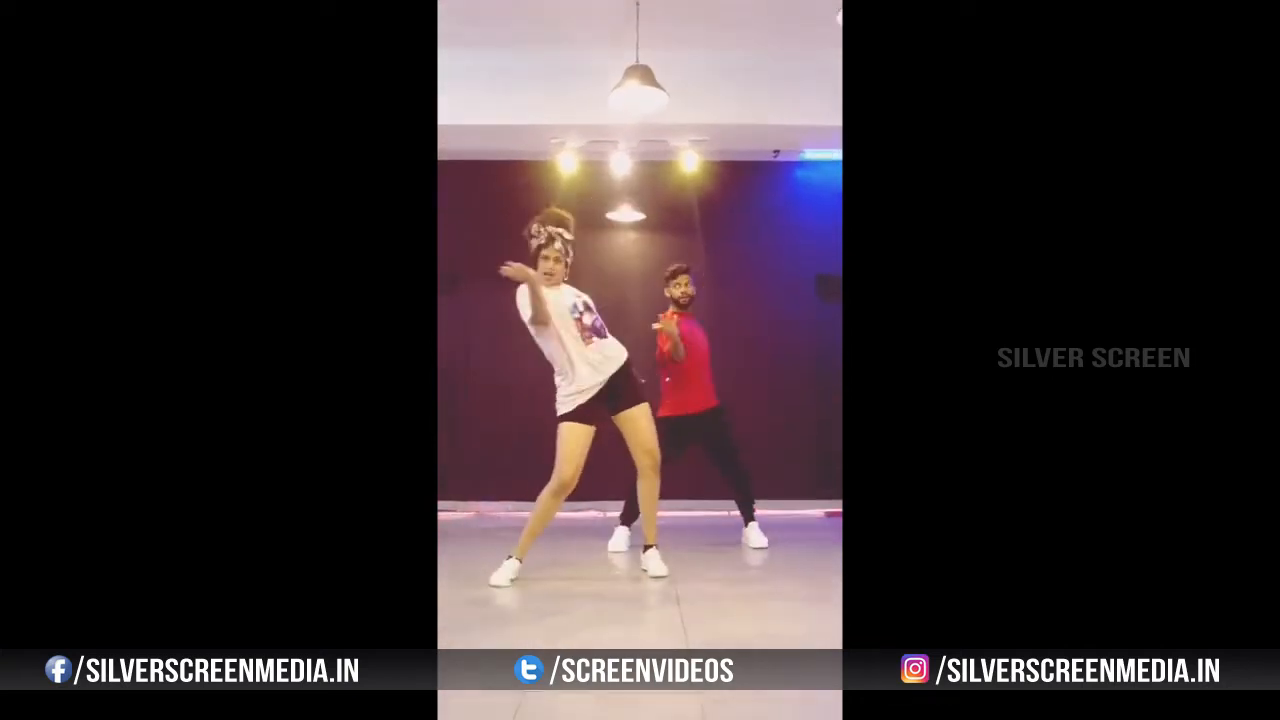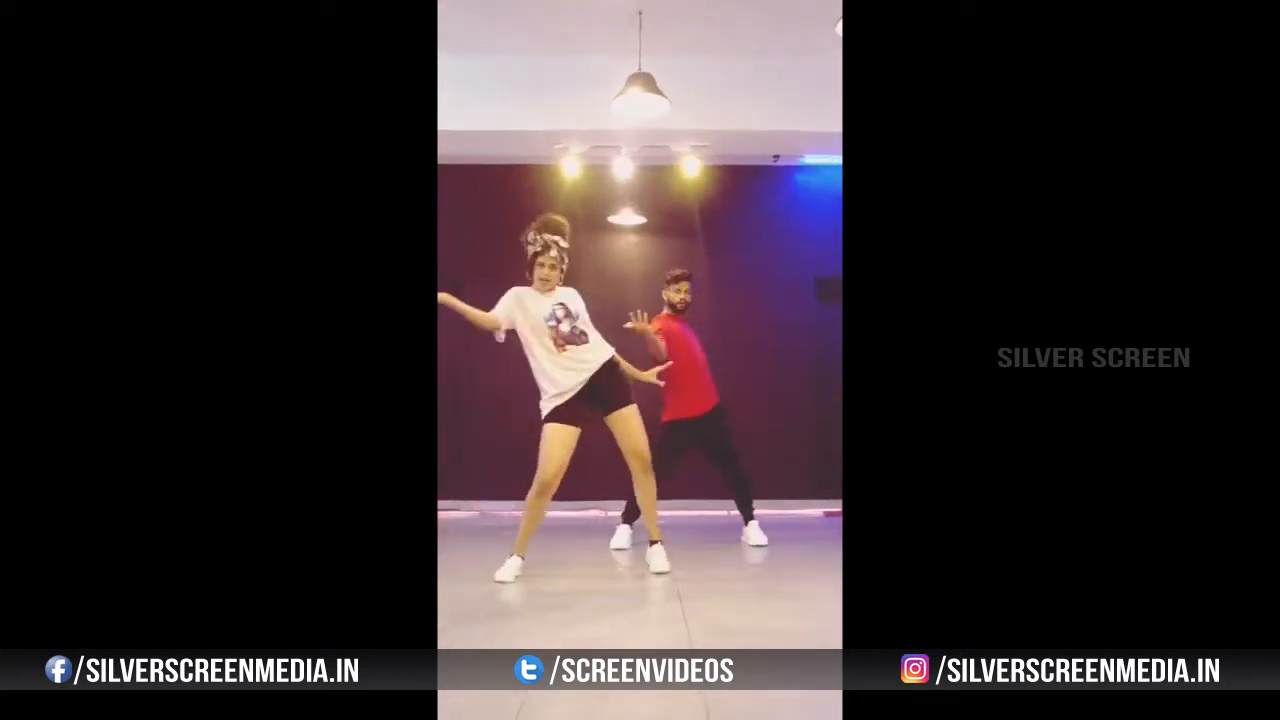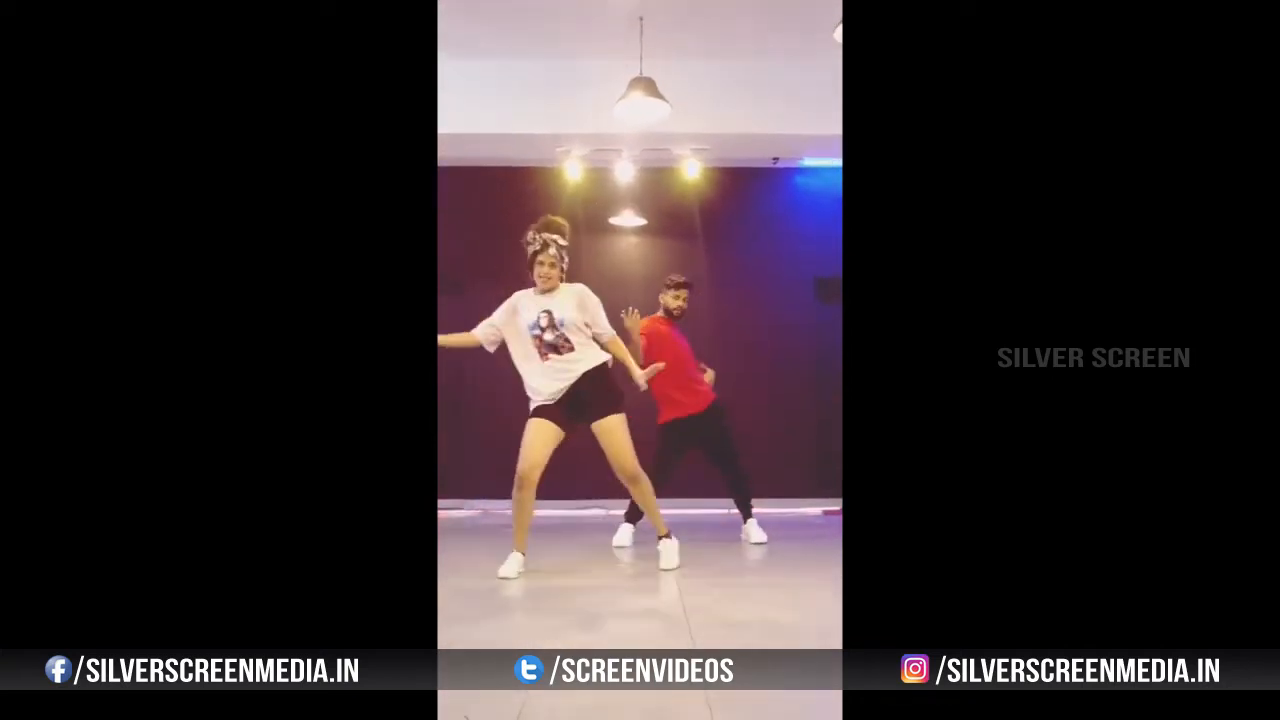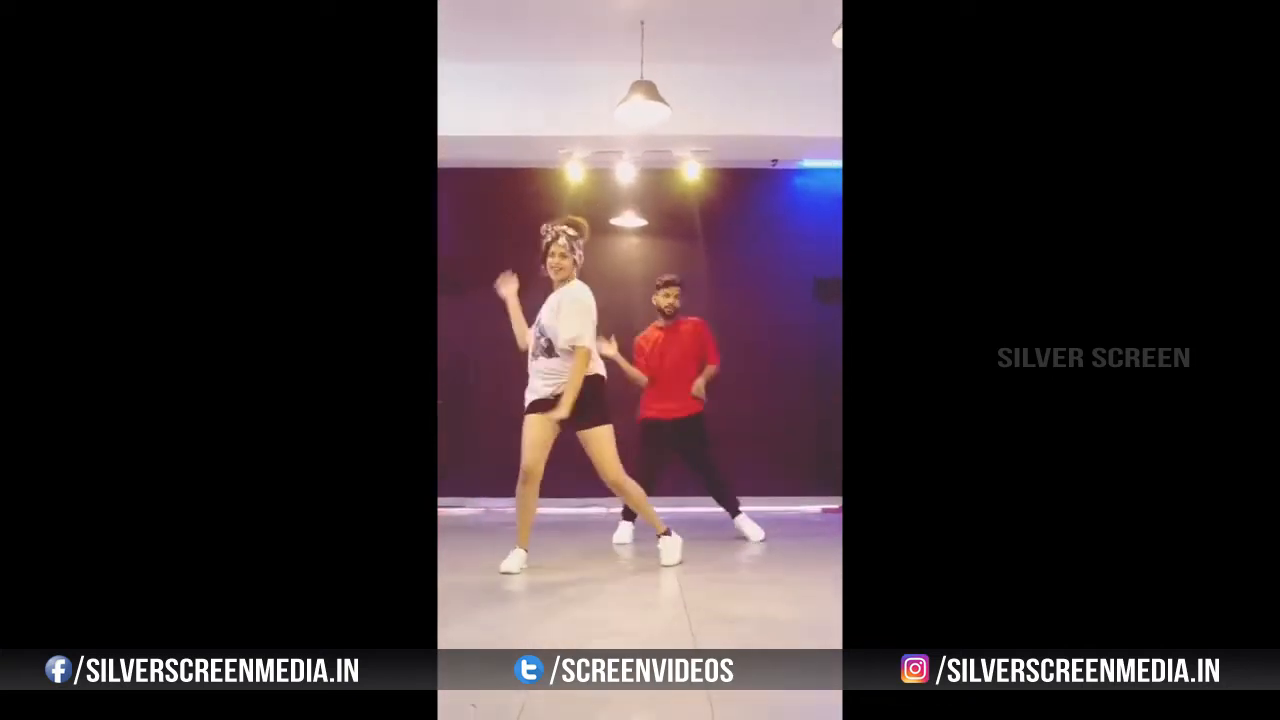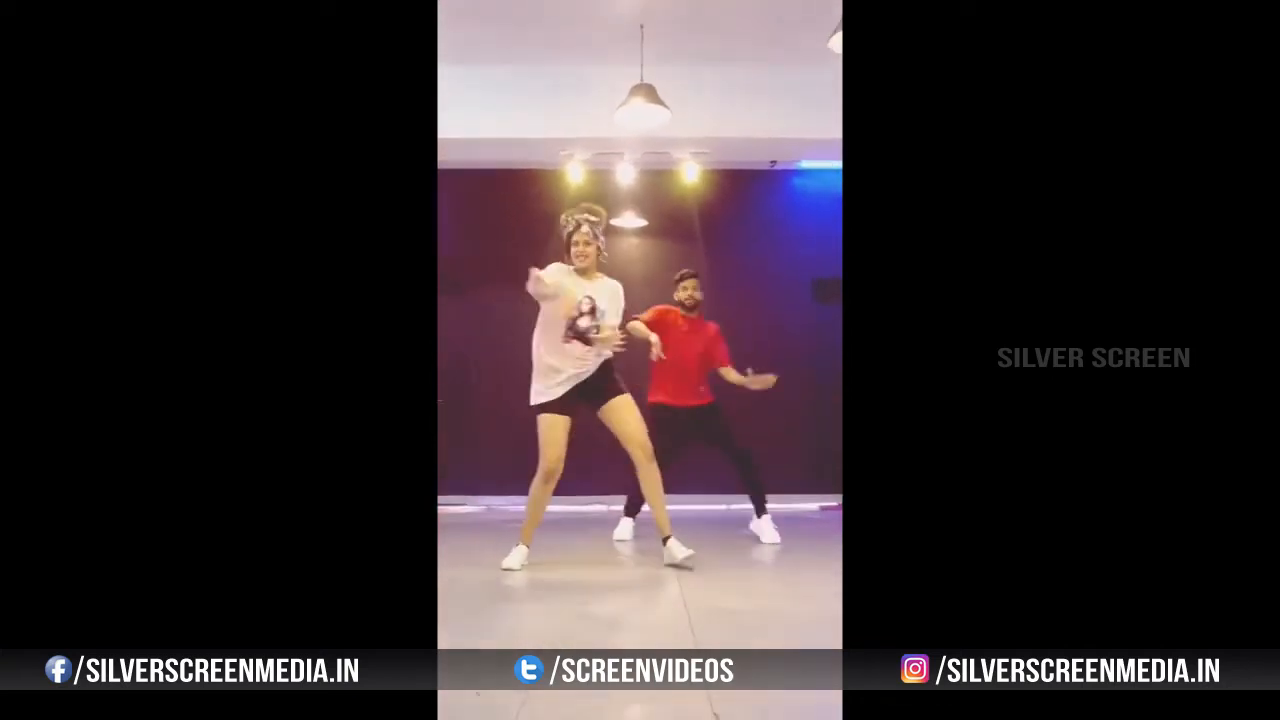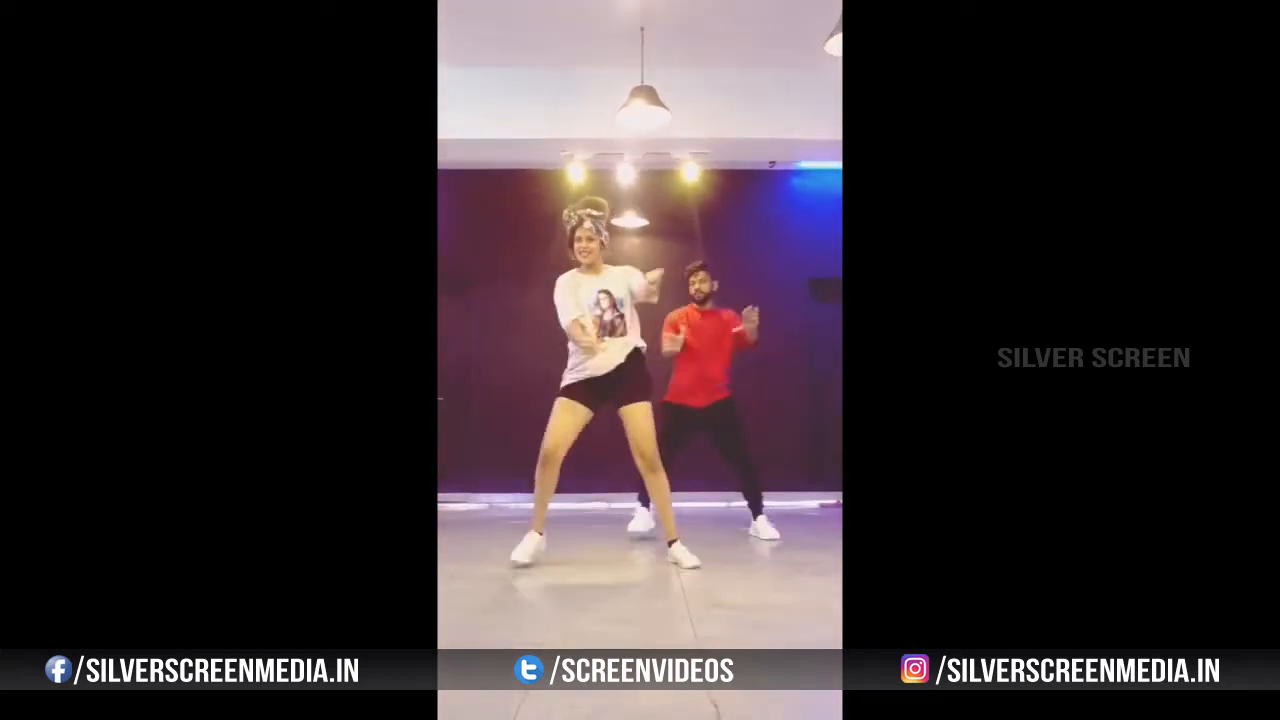
dt=0.2s
person 1, frame 1
left shoulder: (571, 292)
right shoulder: (529, 292)
right elbow: (541, 318)
right wrist: (531, 283)
left hip: (619, 375)
right hip: (580, 391)
left knee: (650, 459)
right knee: (564, 480)
left ankle: (650, 549)
right ankle: (515, 558)
person 1, frame 2
left shoulder: (572, 296)
right shoulder: (518, 297)
right elbow: (492, 322)
left wrist: (638, 372)
right wrist: (448, 301)
left hip: (605, 375)
right hip: (563, 393)
left knee: (641, 460)
right knee: (546, 480)
left ankle: (655, 544)
right ankle: (516, 555)
person 1, frame 3
left shoulder: (578, 294)
right shoulder: (518, 303)
left elbow: (607, 336)
right elbow: (477, 336)
left wrist: (635, 370)
right wrist: (437, 339)
left hip: (593, 383)
right hip: (550, 397)
left knee: (628, 469)
right knee: (525, 474)
left ankle: (665, 537)
right ankle: (518, 552)
person 1, frame 4
left shoulder: (577, 294)
right shoulder: (554, 300)
left elbow: (581, 351)
right elbow: (527, 343)
left wrist: (567, 402)
right wrist: (511, 299)
left hip: (583, 391)
right hip: (542, 393)
left knee: (613, 477)
right knee: (529, 470)
left ankle: (666, 535)
right ankle: (521, 549)
person 1, frame 5
left shoulder: (612, 289)
right shoulder: (557, 273)
left elbow: (609, 338)
right elbow: (536, 286)
left wrist: (608, 336)
right wrist: (564, 296)
left hip: (598, 374)
right hip: (555, 382)
left knee: (643, 448)
right knee: (550, 467)
left ankle: (669, 540)
right ankle: (523, 544)
person 1, frame 6
left shoulder: (625, 274)
right shoulder: (567, 284)
left elbow: (649, 293)
right elbow: (574, 328)
left wrist: (652, 282)
right wrist: (586, 339)
left hip: (628, 369)
right hip: (584, 373)
left knee: (649, 457)
right knee: (550, 451)
left ankle: (674, 542)
right ankle: (536, 533)
person 2, frame 1
left shoulder: (692, 320)
right shoulder: (670, 324)
right elbow: (677, 355)
right wrist: (673, 336)
left hip: (709, 409)
right hip: (676, 414)
left knee: (734, 468)
left ankle: (750, 525)
right ankle: (624, 528)
person 2, frame 2
left shoulder: (683, 325)
right shoulder: (659, 325)
right elbow: (661, 354)
right wrist: (647, 334)
left hip: (709, 410)
right hip: (679, 416)
left knee: (732, 468)
right knee: (655, 472)
left ankle: (750, 524)
right ankle: (625, 526)
person 2, frame 3
left shoulder: (676, 332)
right shoulder: (646, 326)
right elbow: (640, 359)
left wrist: (707, 371)
right wrist: (633, 334)
left hip: (707, 409)
right hip: (675, 416)
left knee: (731, 466)
right knee: (656, 474)
left ankle: (749, 521)
right ankle: (628, 524)
person 2, frame 4
left shoulder: (695, 327)
right shoulder: (643, 340)
left elbow: (713, 361)
right elbow: (644, 381)
left wrist: (703, 379)
right wrist: (616, 357)
left hip: (689, 416)
right hip: (655, 418)
left knee: (706, 470)
right knee: (644, 474)
left ankle: (738, 516)
right ankle: (627, 522)
person 2, frame 5
left shoulder: (711, 331)
right shoulder: (663, 315)
left elbow: (723, 367)
right elbow: (633, 324)
left wrist: (748, 382)
right wrist: (651, 336)
left hip: (701, 405)
right hip: (665, 406)
left knee: (740, 456)
left ankle: (762, 517)
right ankle: (628, 518)
person 2, frame 6
left shoulder: (729, 318)
right shoulder: (678, 317)
left elbow: (748, 341)
right elbow: (668, 349)
left wrist: (751, 326)
right wrist: (674, 345)
left hip: (718, 401)
right hip: (680, 402)
left knee: (740, 458)
right knee: (660, 456)
left ankle: (759, 518)
right ankle: (644, 510)
